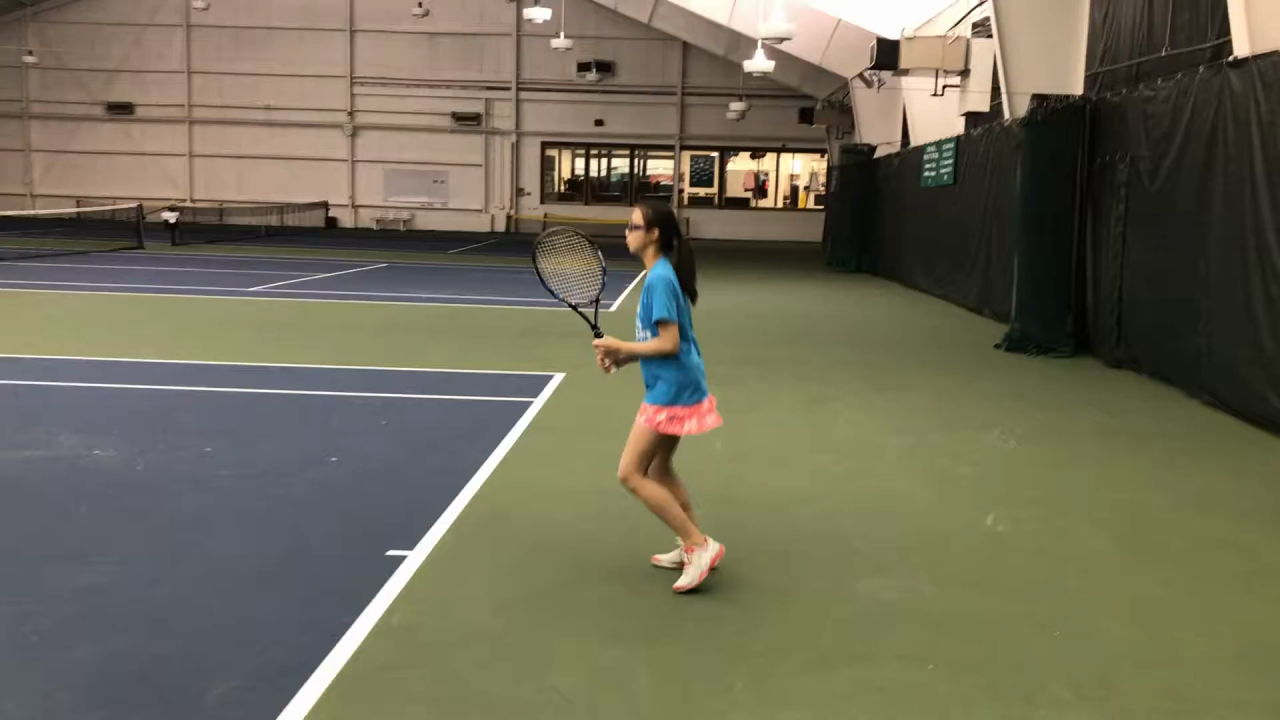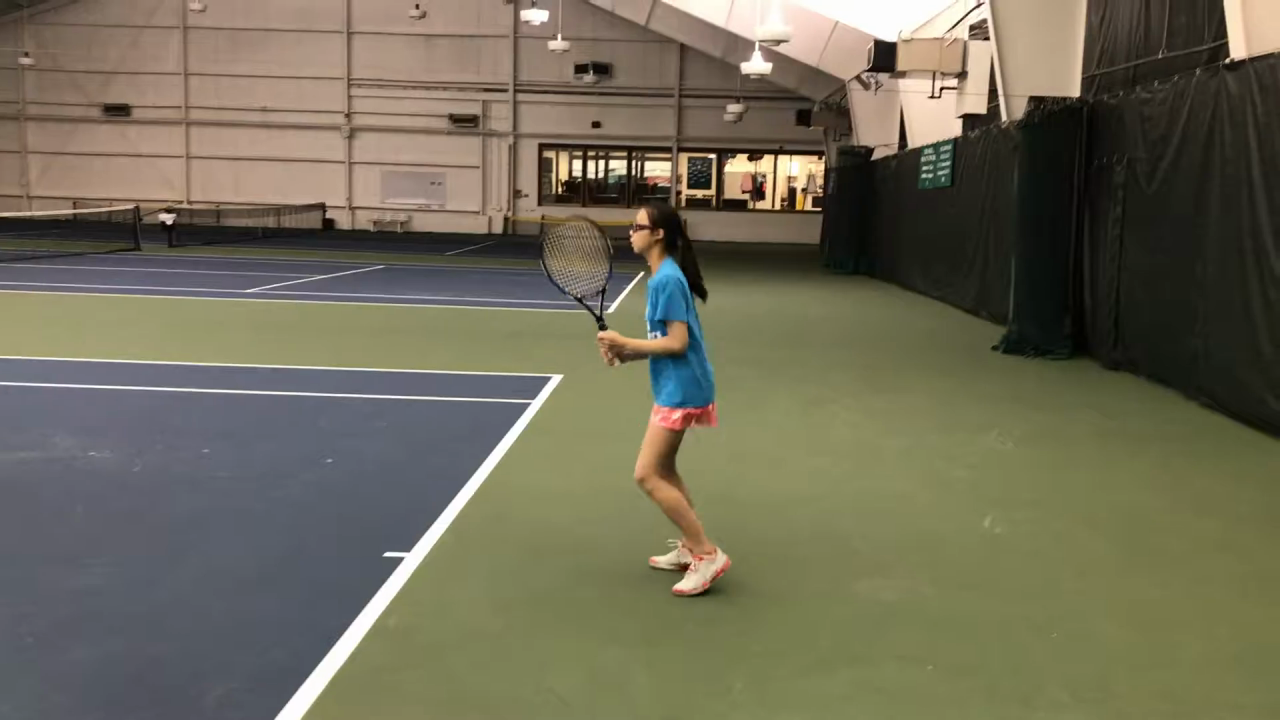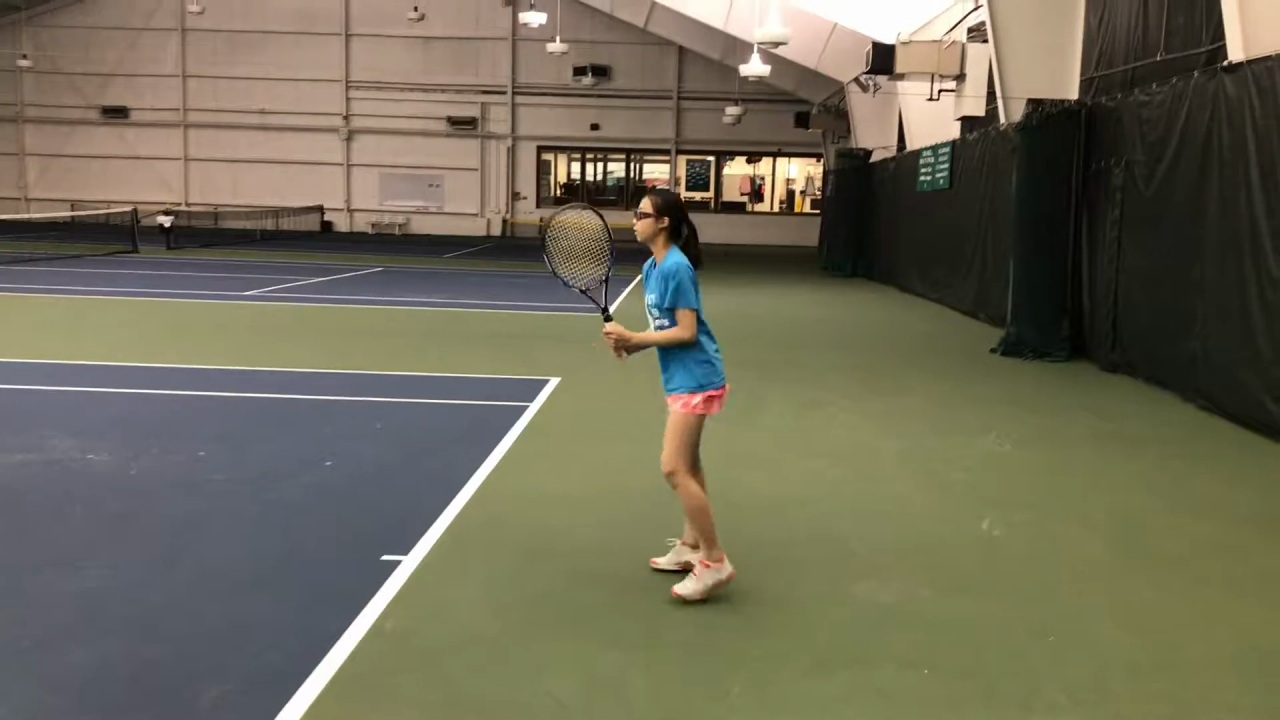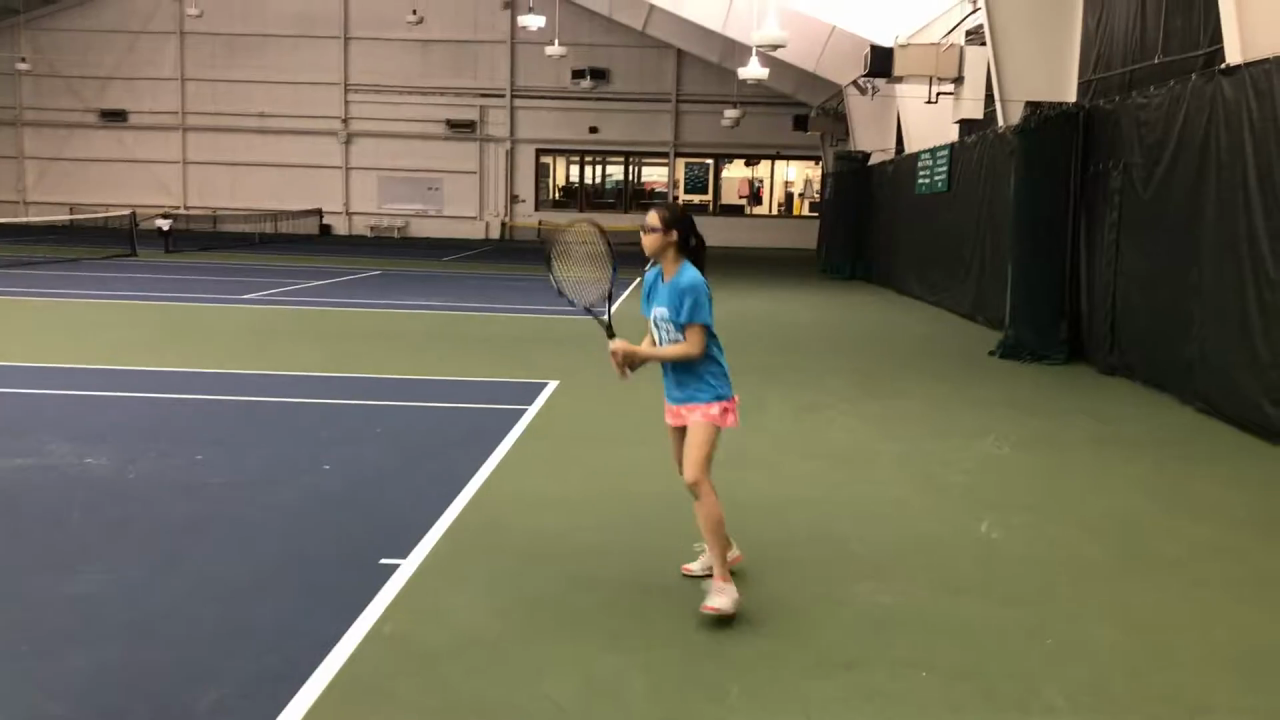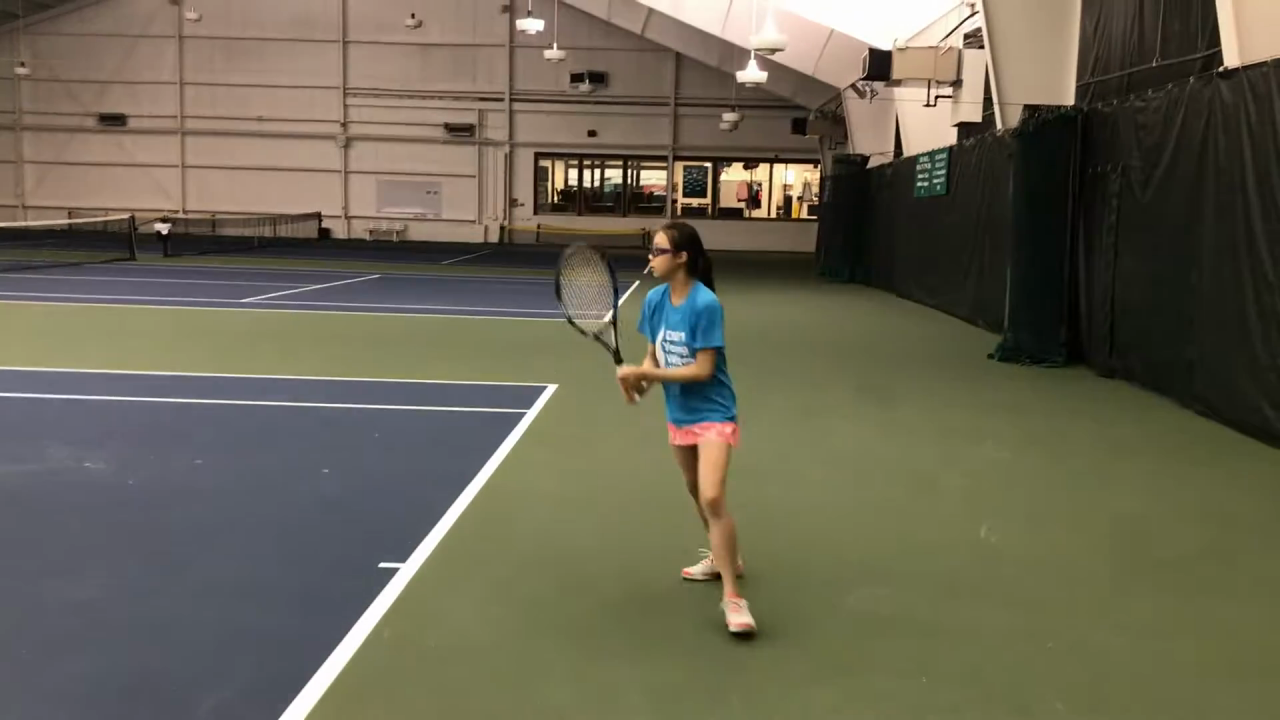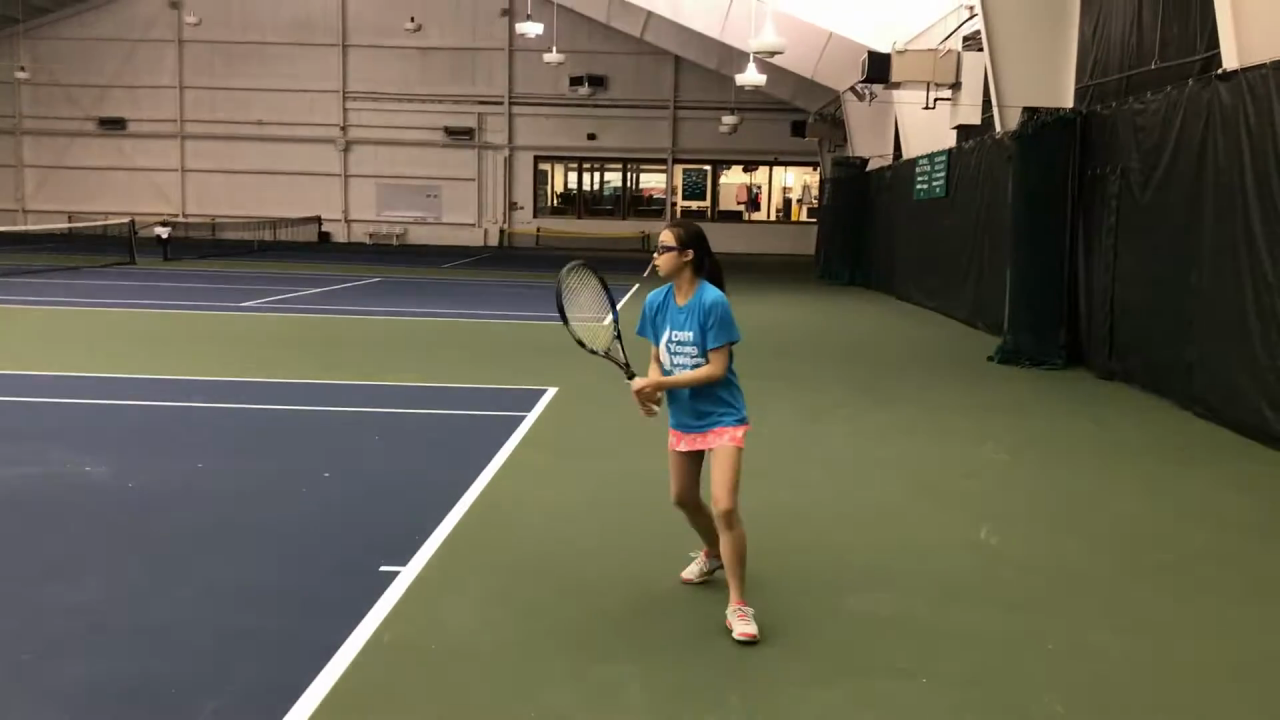
dt=0.1s
person 1, frame 1
left shoulder: (658, 280)
right shoulder: (659, 276)
left elbow: (668, 344)
left wrist: (620, 349)
right wrist: (620, 354)
left hip: (670, 393)
right hip: (677, 389)
left knee: (631, 474)
right knee: (657, 468)
left ankle: (700, 545)
right ankle: (690, 545)
person 1, frame 2
left shoulder: (666, 279)
right shoulder: (661, 276)
left elbow: (677, 343)
left wrist: (626, 343)
right wrist: (624, 350)
left hip: (680, 392)
right hip: (682, 388)
left knee: (646, 475)
right knee: (662, 468)
left ankle: (706, 553)
right ankle: (691, 548)
person 1, frame 3
left shoulder: (676, 267)
right shoulder: (653, 266)
left elbow: (687, 331)
left wrist: (634, 337)
right wrist: (630, 340)
left hip: (694, 379)
right hip: (677, 379)
left knee: (673, 469)
right knee: (684, 465)
left ankle: (713, 562)
right ankle: (693, 544)
person 1, frame 4
left shoulder: (690, 282)
right shoulder: (652, 278)
left elbow: (693, 347)
left wrist: (639, 352)
right wrist: (634, 355)
left hip: (705, 392)
right hip: (679, 392)
left knee: (695, 479)
right knee: (692, 477)
left ankle: (723, 582)
right ankle: (723, 549)
person 1, frame 5
left shoulder: (705, 304)
right shoulder: (654, 300)
left elbow: (703, 370)
right elbow: (654, 356)
left wrist: (647, 375)
right wrist: (637, 376)
left hip: (713, 413)
right hip: (679, 414)
left knee: (712, 498)
right knee: (697, 492)
left ankle: (733, 598)
right ankle: (725, 558)
person 1, frame 6
left shoulder: (713, 301)
right shoulder: (656, 301)
left elbow: (718, 369)
right elbow: (658, 361)
left wrist: (661, 383)
right wrist: (650, 385)
left hip: (722, 417)
right hip: (683, 419)
left knee: (725, 508)
right knee: (683, 499)
left ankle: (738, 605)
right ankle: (714, 553)
